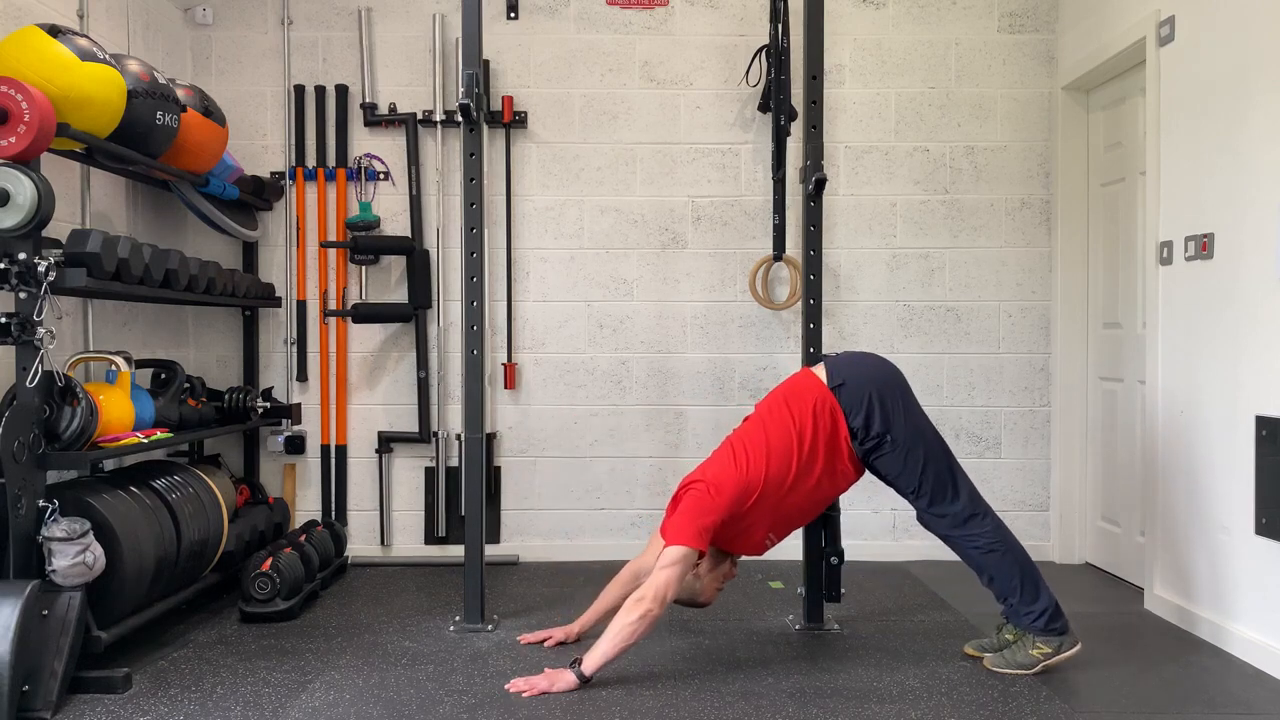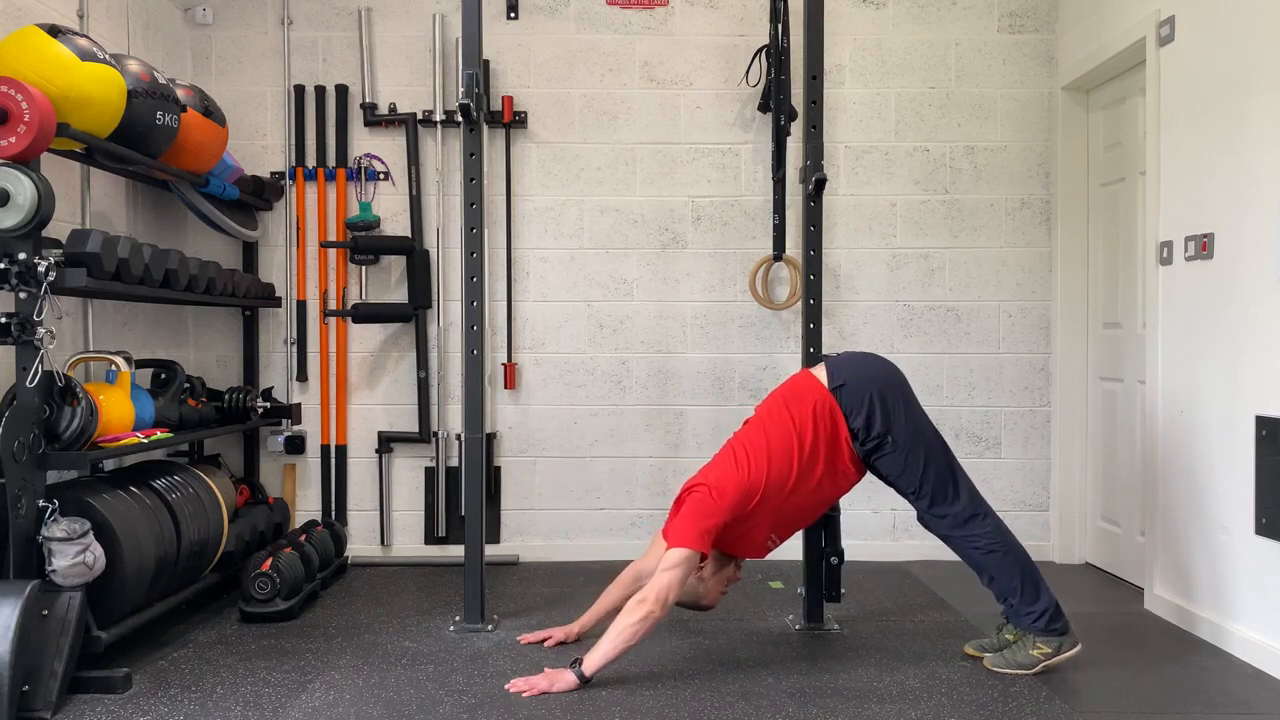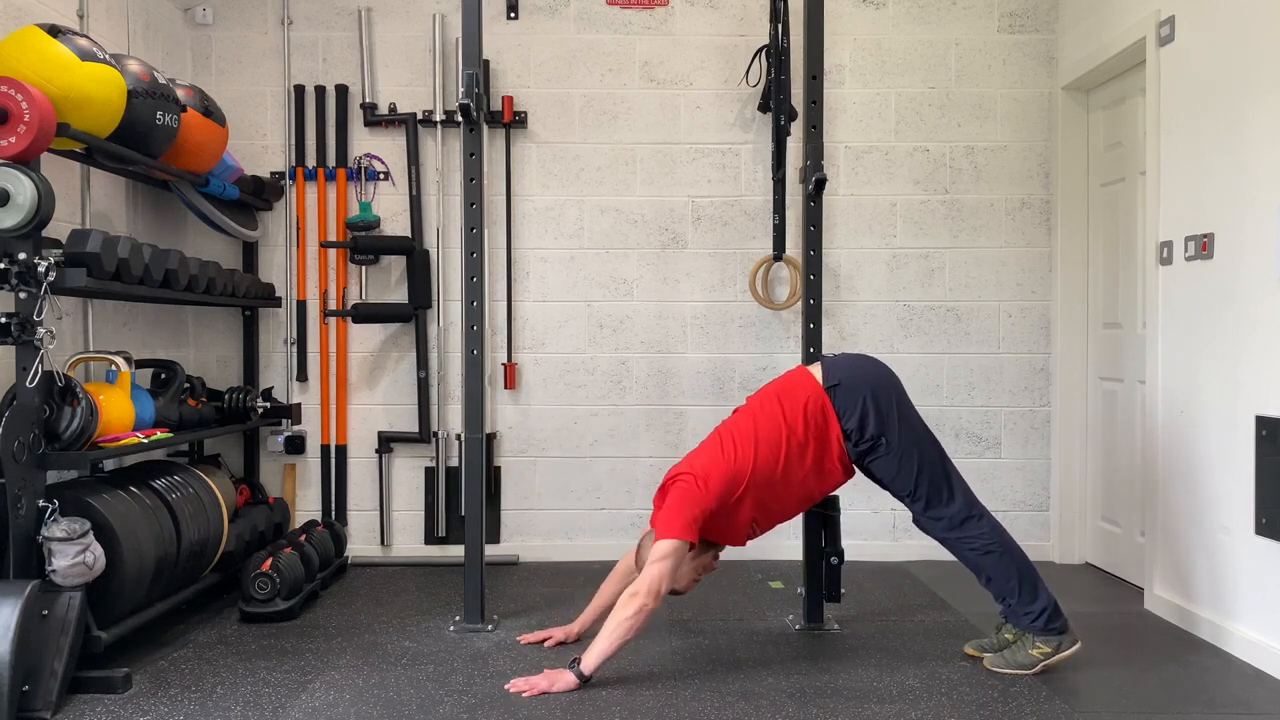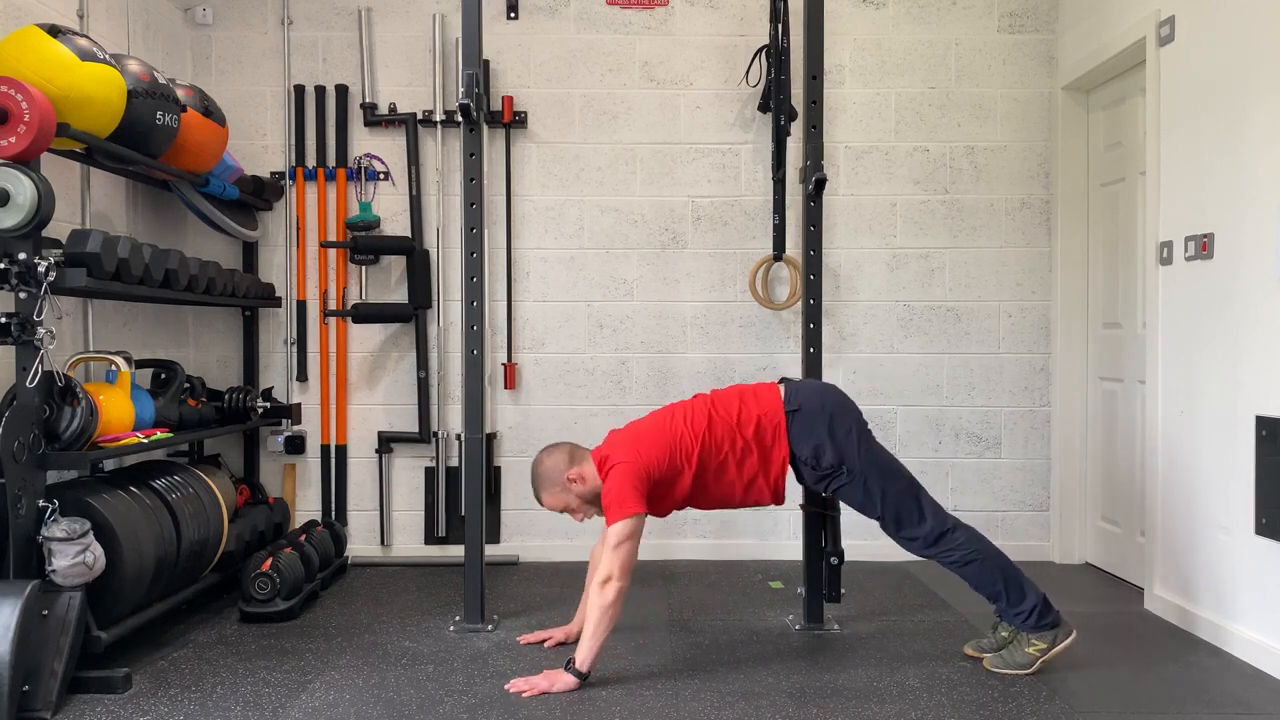
dt=0.5s
person 1, frame 1
left shoulder: (702, 508)
right shoulder: (698, 507)
left elbow: (649, 601)
right elbow: (639, 567)
left wrist: (578, 673)
right wrist: (576, 627)
left hip: (855, 399)
right hip: (847, 397)
left knee: (954, 512)
right knee: (946, 512)
left ankle: (1046, 629)
right ankle: (1022, 621)
person 1, frame 2
left shoulder: (704, 509)
right shoulder: (700, 509)
left elbow: (651, 602)
right elbow: (641, 569)
left wrist: (578, 672)
right wrist: (576, 627)
left hip: (858, 399)
right hip: (848, 395)
left knee: (955, 514)
right knee: (948, 514)
left ankle: (1046, 630)
right ankle: (1024, 621)
person 1, frame 3
left shoulder: (687, 498)
right shoulder: (685, 495)
left elbow: (643, 596)
right elbow: (629, 569)
left wrist: (578, 672)
right wrist: (576, 626)
left hip: (851, 401)
right hip: (841, 399)
left knee: (950, 515)
right knee: (941, 515)
left ankle: (1045, 628)
right ankle: (1022, 620)
person 1, frame 4
left shoulder: (622, 470)
right shoulder: (617, 458)
left elbow: (612, 579)
right elbow: (603, 553)
left wrist: (575, 670)
right wrist: (574, 626)
left hip: (806, 429)
right hip: (798, 422)
left knee: (921, 528)
right knee: (917, 527)
left ankle: (1038, 623)
right ankle: (1015, 619)
